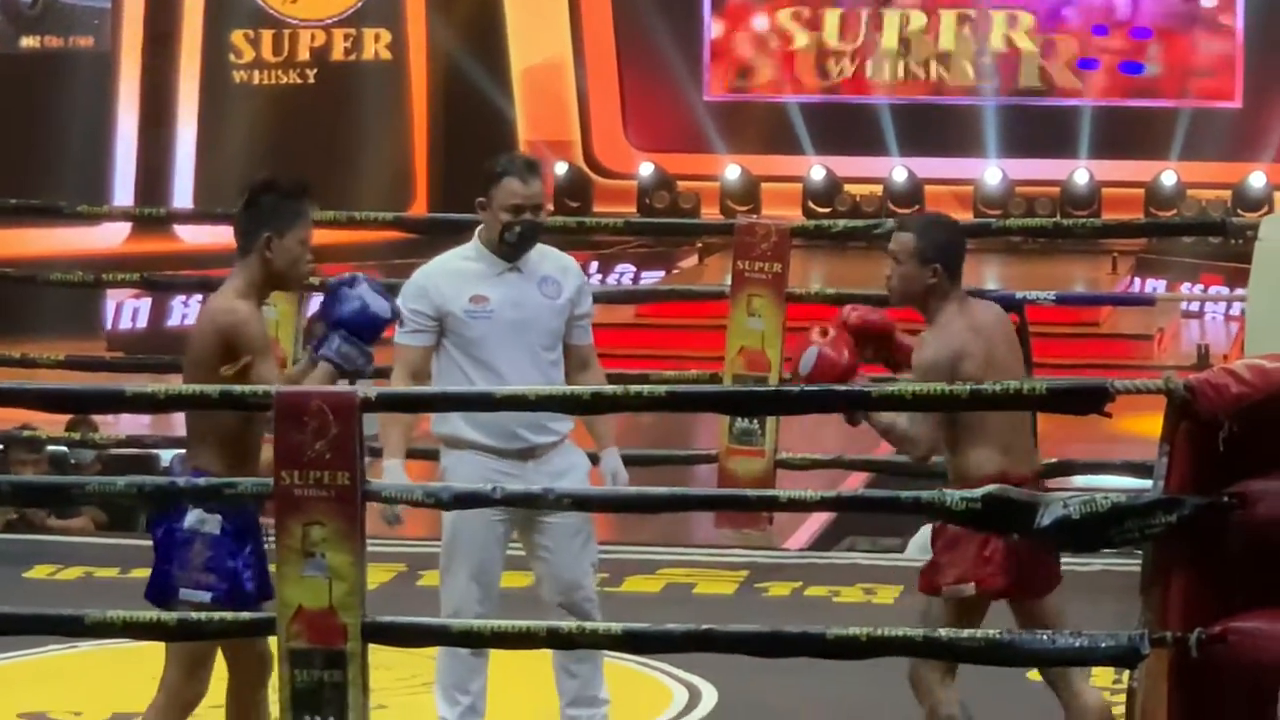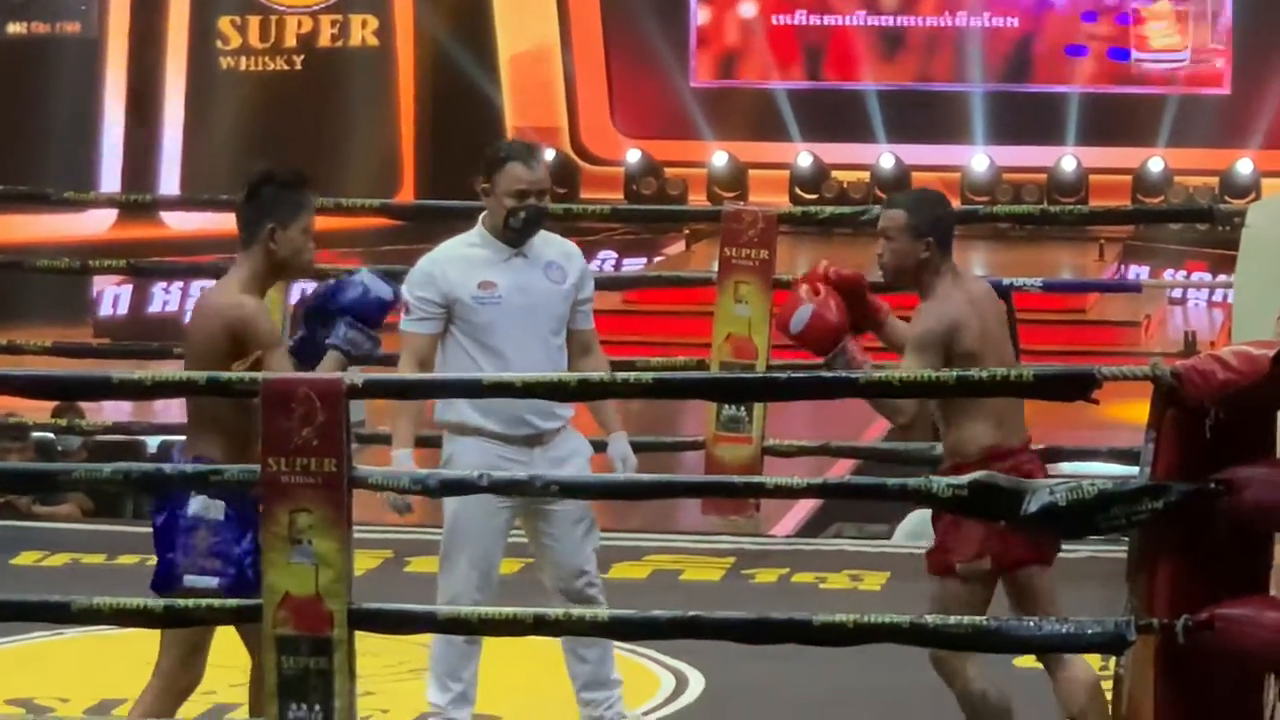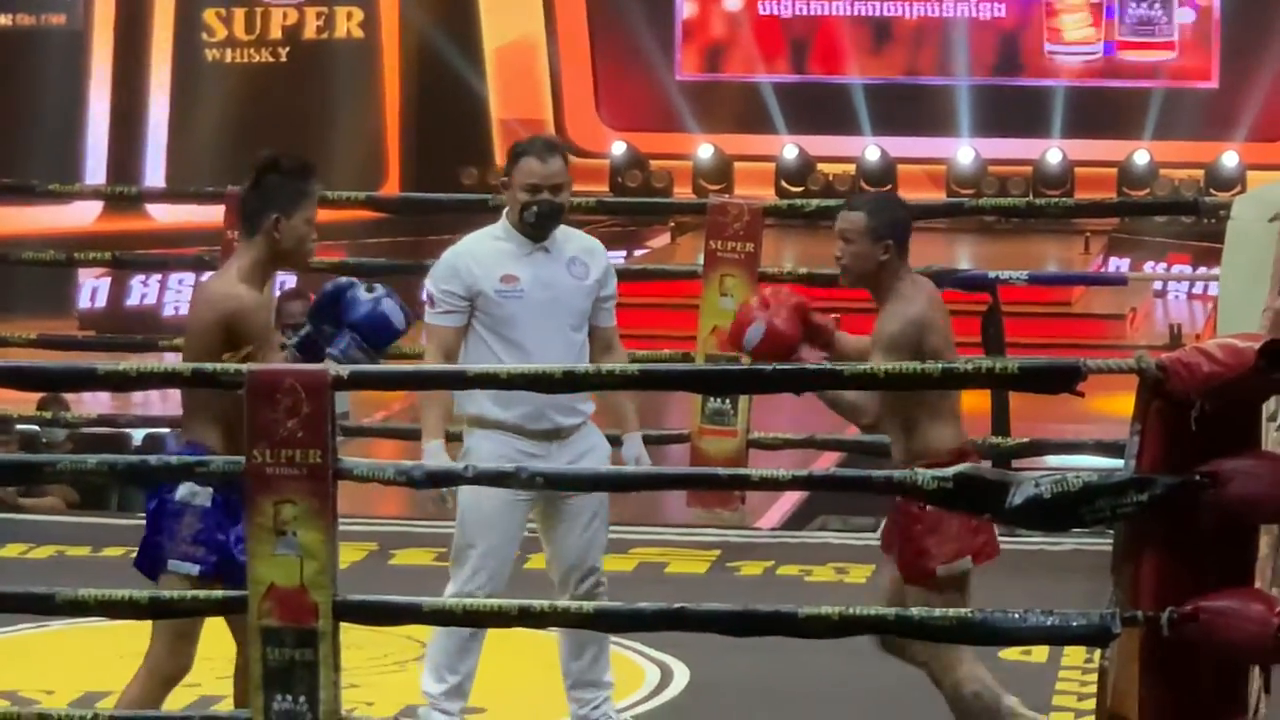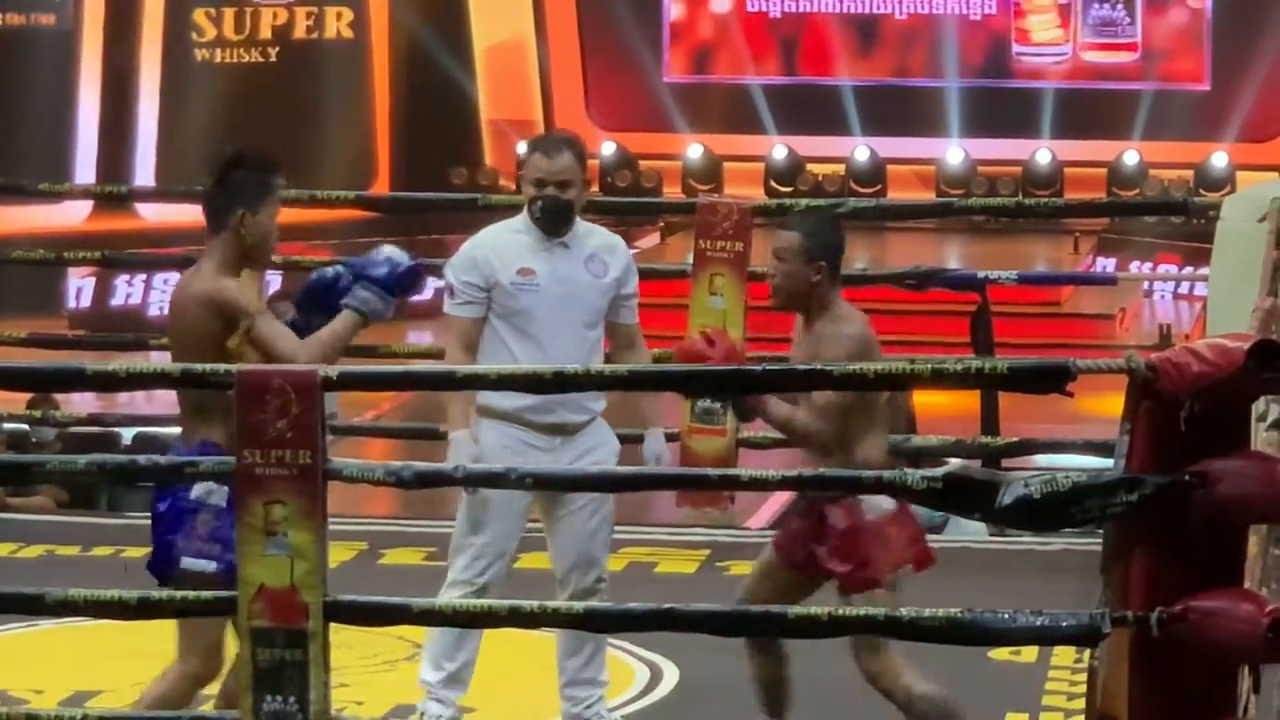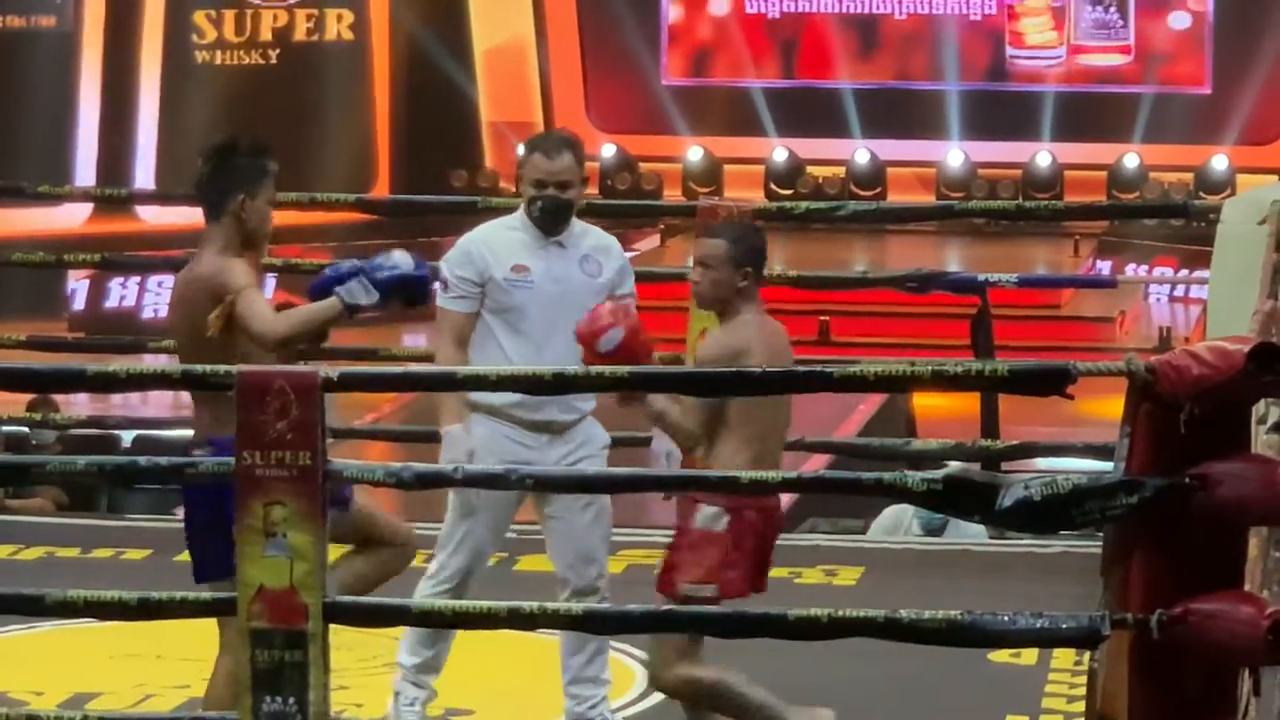
dt=0.2s
person 1, frame 1
left shoulder: (565, 273)
right shoulder: (436, 280)
left elbow: (584, 369)
right elbow: (407, 378)
left wrist: (609, 449)
right wrist: (393, 463)
left hip: (556, 462)
right hip: (474, 466)
left knee: (576, 600)
right knee: (467, 612)
person 1, frame 2
left shoulder: (567, 258)
right shoulder: (442, 267)
left elbow: (586, 355)
right elbow: (413, 366)
left wrist: (615, 434)
right wrist: (403, 452)
left hip: (559, 448)
right hip: (479, 453)
left knee: (580, 586)
right knee: (465, 597)
person 1, frame 3
left shoulder: (590, 255)
right shoulder: (466, 259)
left elbow: (607, 350)
right elbow: (439, 359)
left wrist: (631, 432)
right wrist: (432, 445)
left hip: (579, 444)
right hip: (498, 445)
left knee: (584, 584)
right knee: (474, 588)
person 1, frame 4
left shoulder: (612, 252)
right shoulder: (485, 250)
left elbow: (629, 348)
right elbow: (459, 351)
left wrist: (653, 428)
right wrist: (460, 435)
left hip: (586, 440)
right hip: (506, 437)
left knee: (585, 580)
right knee: (474, 577)
person 1, frame 5
left shoulder: (607, 252)
right shoulder: (480, 246)
right elbow: (451, 345)
right wrist: (453, 429)
left hip: (575, 438)
right hip: (496, 433)
left knee: (586, 579)
right knee: (454, 568)
person 2, frame 1
left shoulder: (228, 310)
right shoulder: (238, 317)
left wrist: (323, 356)
right wrist: (339, 356)
left hip: (227, 511)
right hip: (207, 514)
left knee: (252, 666)
person 2, frame 2
left shoulder: (229, 300)
right shoulder: (246, 311)
left wrist: (308, 342)
right wrist: (346, 344)
left hip: (229, 499)
right hip: (207, 503)
right knee: (177, 675)
person 2, frame 3
left shoulder: (228, 289)
right shoulder: (241, 302)
left wrist: (313, 343)
right wrist: (349, 353)
left hip: (219, 484)
right hip: (200, 485)
left knee: (257, 639)
right knee: (168, 662)
person 2, frame 4
left shoulder: (201, 287)
right shoulder: (223, 292)
right elbow: (299, 363)
left wrist: (305, 318)
right wrist: (361, 306)
left hip: (212, 481)
right hip: (209, 484)
right knee: (196, 665)
person 2, frame 5
left shoulder: (194, 278)
right shoulder: (226, 274)
right elbow: (272, 333)
left wrist: (313, 304)
right wrist: (351, 295)
left hip: (210, 462)
left knee: (236, 641)
right knee: (393, 541)
person 3, frame 1
left shoulder: (942, 343)
right shoulder: (992, 317)
left elbow: (918, 444)
right wrist: (896, 351)
left knee: (930, 674)
right knee: (1063, 668)
person 3, frame 2
left shoulder: (940, 314)
right shoulder: (973, 290)
left elbow: (901, 409)
left wrist: (839, 348)
right wrist: (867, 311)
right hip: (1015, 472)
left knee: (950, 655)
right knee: (1051, 645)
person 3, frame 3
left shoulder: (907, 314)
right shoulder: (910, 294)
left elbow: (867, 410)
right elbow: (875, 357)
left wrist: (797, 359)
right wrist: (816, 328)
left knee: (937, 652)
right knee: (899, 634)
person 3, frame 4
left shoulder: (843, 335)
right shoulder: (813, 324)
left elbow: (819, 432)
right elbow: (803, 392)
left wrist: (747, 395)
left hip: (861, 506)
right hip: (826, 502)
left knee: (876, 662)
right knee: (749, 611)
person 3, frame 5
left shoulder: (724, 343)
right shoulder: (774, 337)
left elbow: (688, 431)
right wrist: (670, 387)
left hip: (723, 511)
right hip: (759, 504)
left knee: (672, 670)
right knee: (679, 638)
